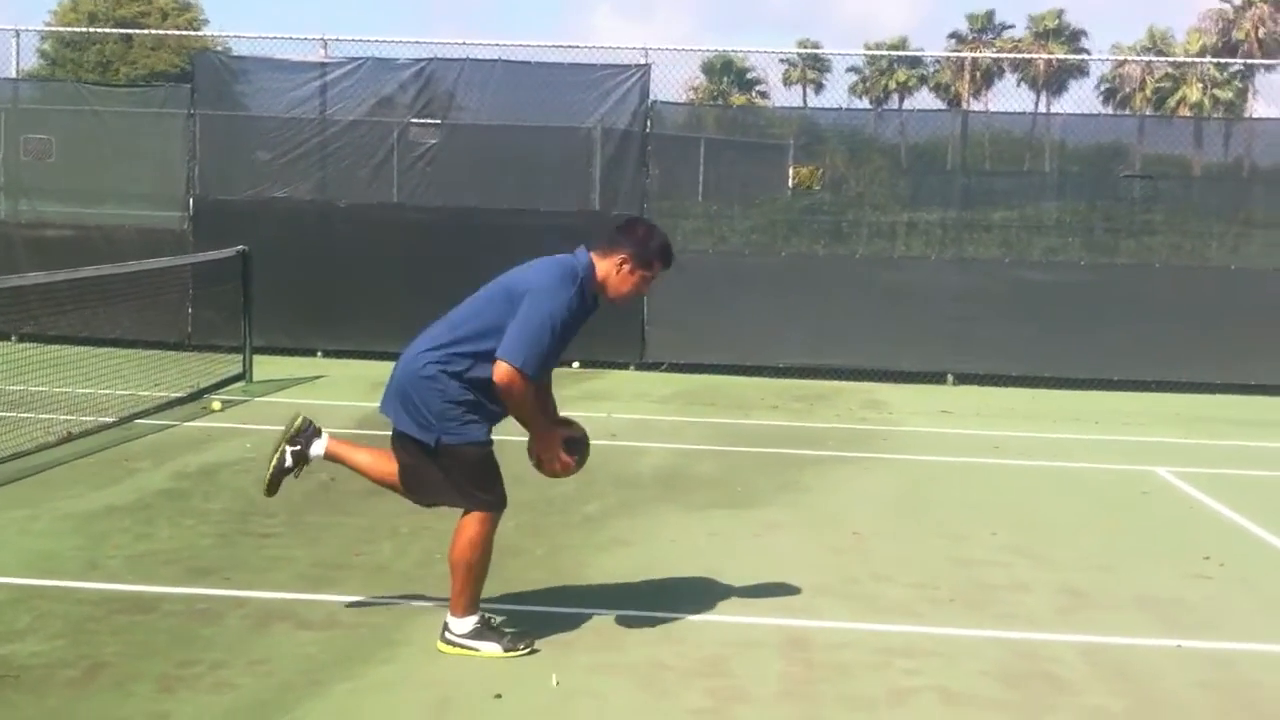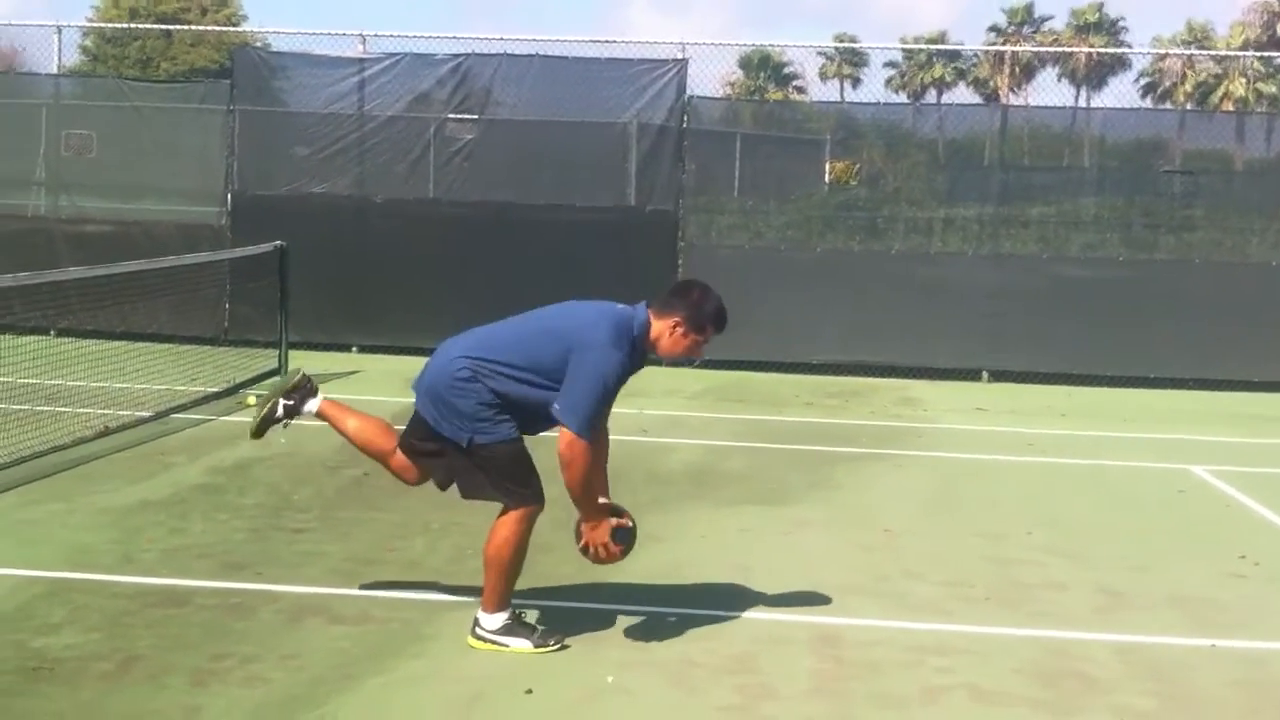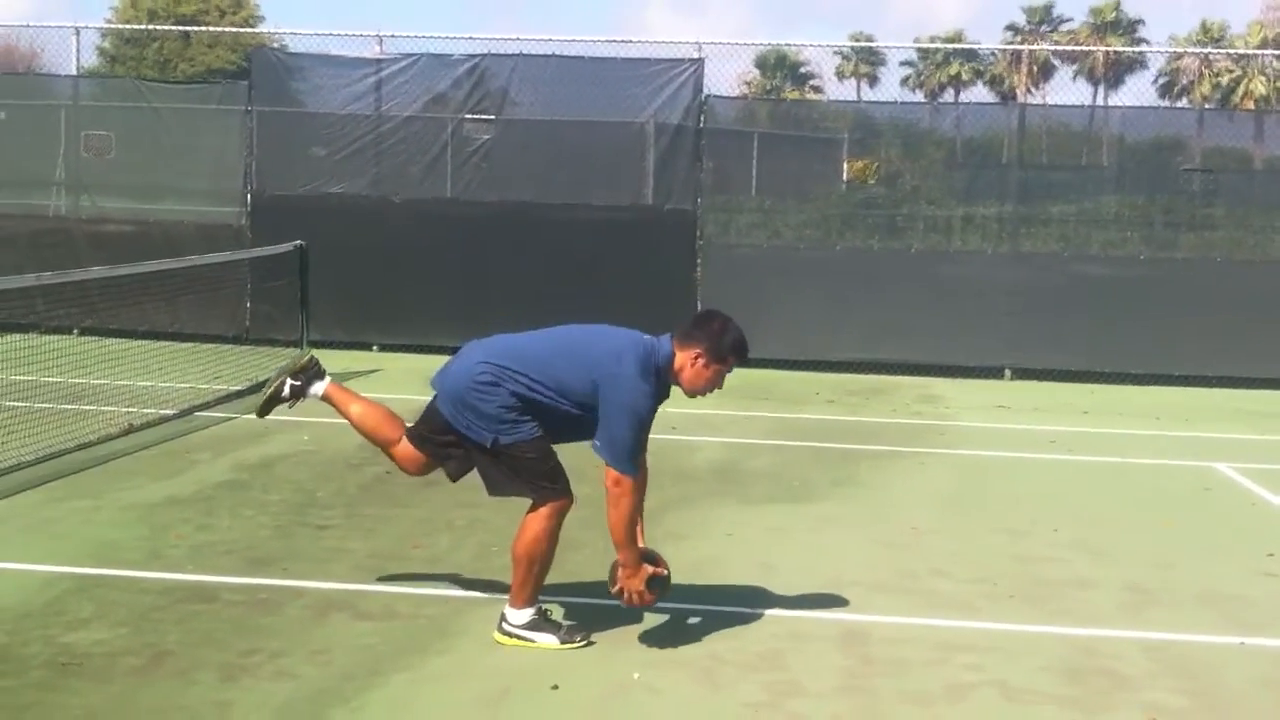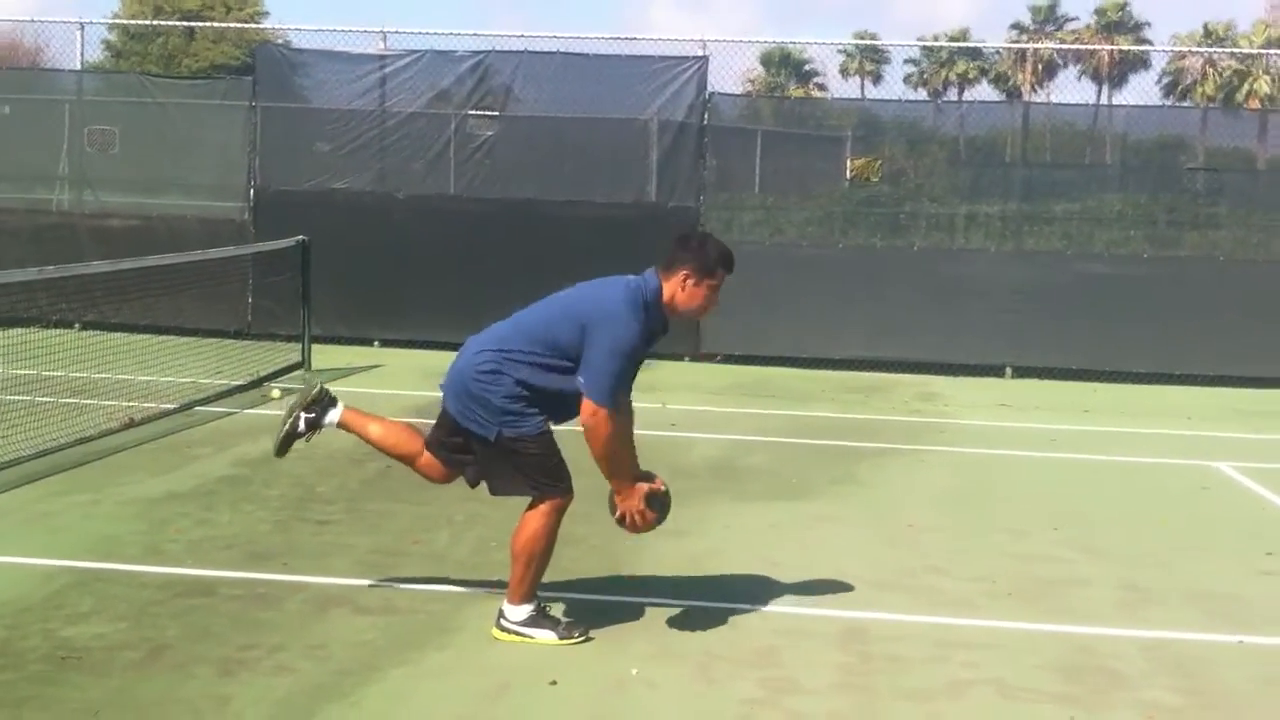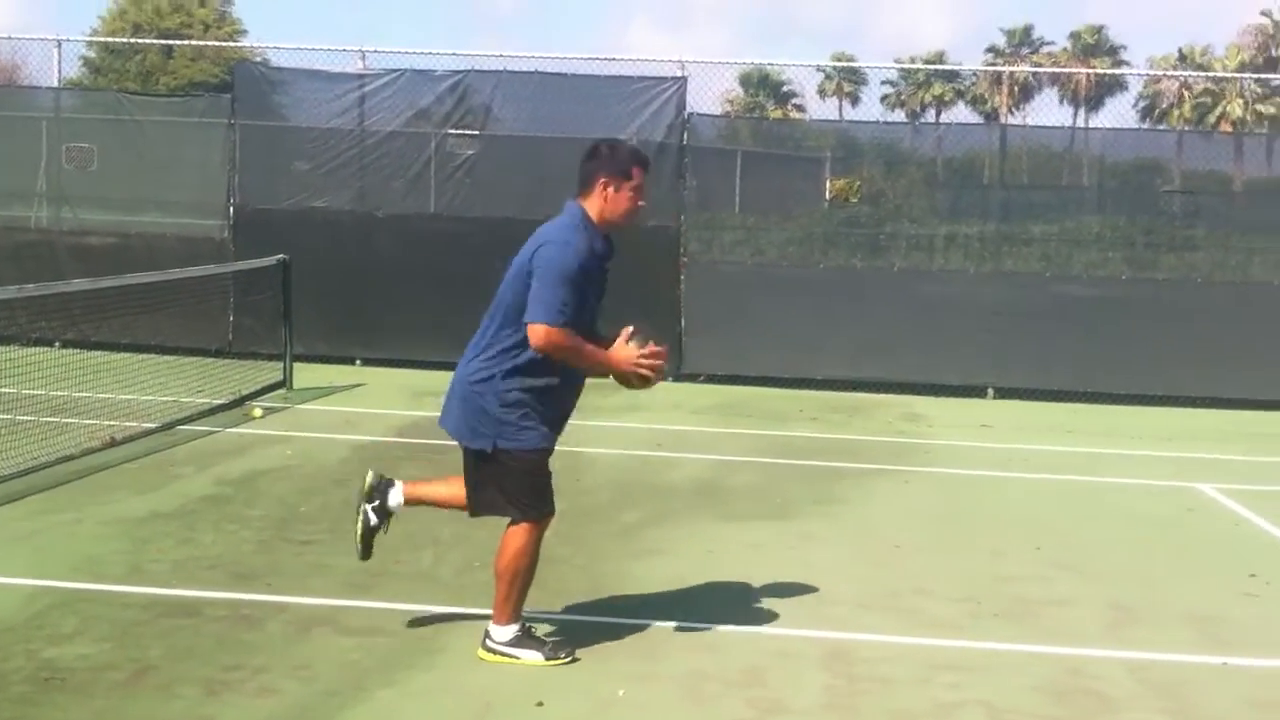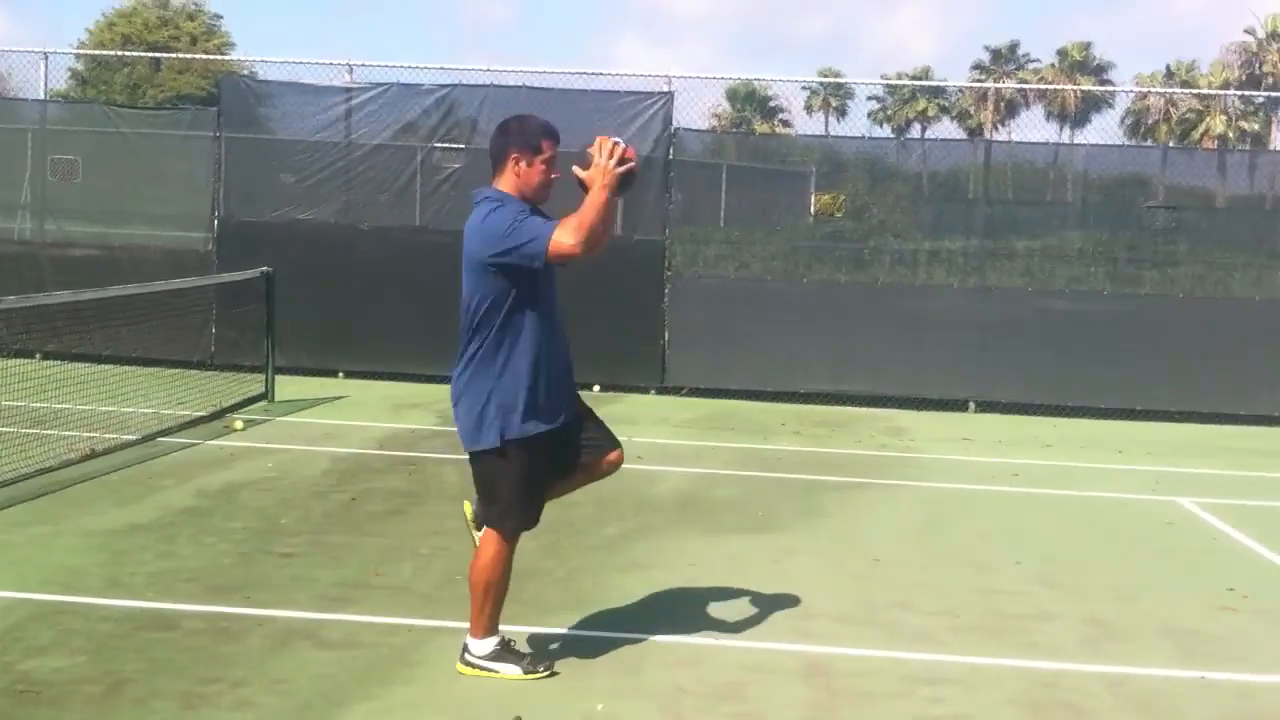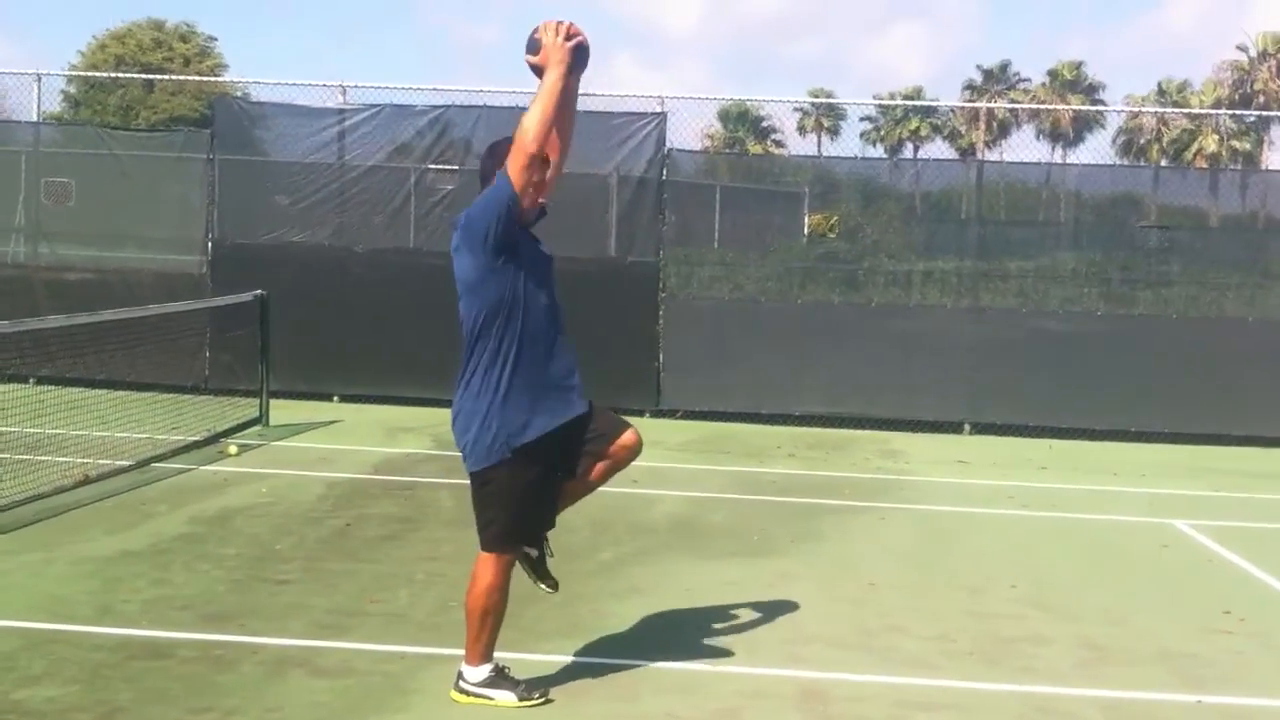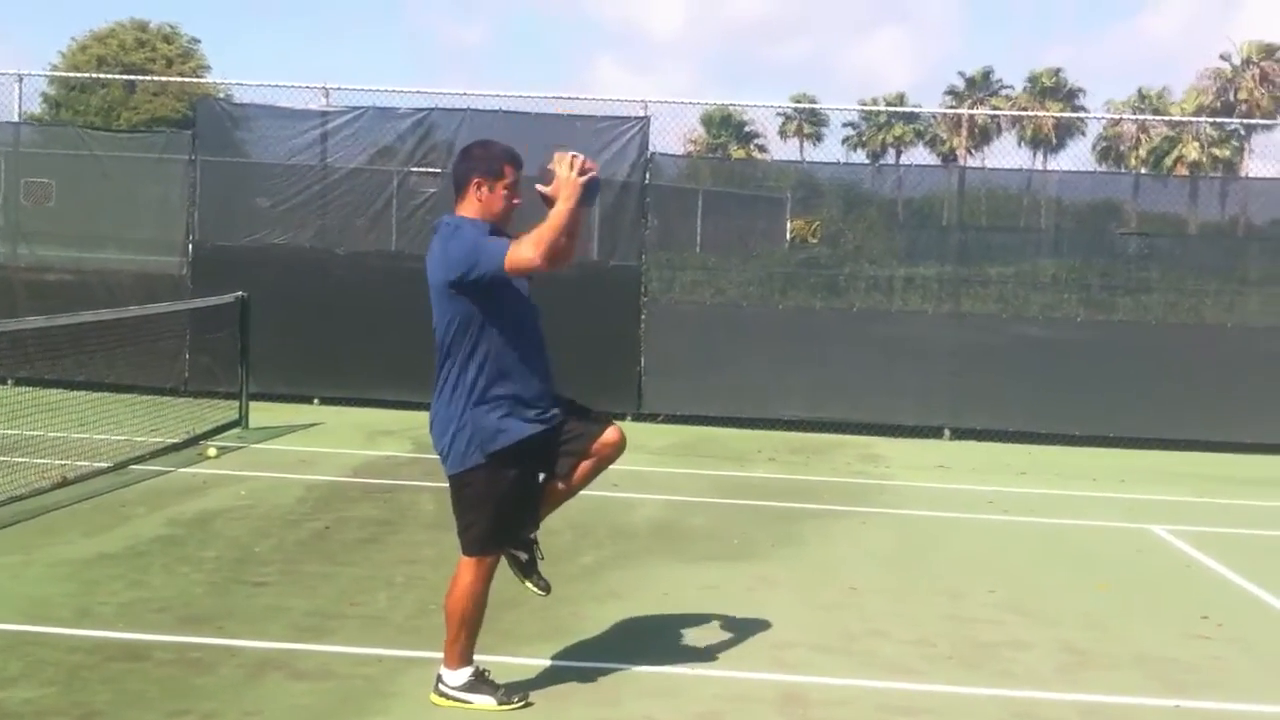
dt=0.4s
person 1, frame 1
left shoulder: (572, 281)
right shoulder: (557, 291)
left elbow: (535, 365)
right elbow: (509, 376)
left wrist: (550, 426)
right wrist: (545, 438)
left hip: (430, 379)
right hip: (438, 387)
left knee: (417, 484)
right knee: (484, 504)
left ankle: (313, 444)
right ankle: (462, 627)
person 1, frame 2
left shoulder: (622, 331)
right shoulder: (607, 350)
left elbow: (594, 428)
right elbow: (572, 446)
left wrist: (602, 499)
right wrist: (593, 520)
left hip: (455, 375)
right hip: (466, 387)
left knee: (407, 466)
right knee: (523, 501)
left ankle: (307, 400)
right ankle: (493, 622)
person 1, frame 3
left shoulder: (646, 359)
right shoulder: (633, 383)
left elbow: (634, 464)
right elbow: (620, 484)
left wrist: (639, 541)
right wrist: (630, 566)
left hip: (473, 376)
right hip: (487, 393)
left knee: (410, 453)
right knee: (552, 499)
left ankle: (315, 384)
right ankle: (520, 618)
person 1, frame 4
left shoulder: (637, 304)
right shoulder: (625, 318)
left elbow: (615, 398)
right elbow: (595, 418)
left wrist: (632, 473)
right wrist: (626, 490)
left hip: (482, 376)
right hip: (494, 387)
left knee: (434, 460)
right knee: (552, 496)
left ankle: (328, 412)
right ankle: (518, 615)
person 1, frame 5
left shoulder: (585, 241)
right shoulder: (568, 244)
left elbow: (567, 324)
right elbow: (541, 335)
left wrist: (614, 351)
right wrist: (612, 363)
left hip: (511, 396)
right hip: (503, 400)
left knee: (498, 495)
right knee: (530, 515)
left ankle: (392, 495)
right ankle: (502, 634)
person 1, frame 6
left shoulder: (518, 214)
right shoulder: (496, 222)
left elbow: (583, 240)
right elbow: (571, 244)
left wrist: (602, 188)
right wrist: (601, 186)
left hip: (542, 393)
right hip: (500, 403)
left knee: (605, 456)
right knee: (505, 528)
left ankle: (488, 510)
right ankle: (481, 648)
person 1, frame 7
left shoulder: (513, 230)
right shoulder: (481, 229)
left elbow: (554, 153)
right elbow: (526, 149)
left wrist: (567, 75)
right wrist: (555, 67)
left hip: (546, 407)
right hip: (502, 420)
left knee: (622, 442)
right knee: (500, 552)
left ankle: (536, 527)
right ankle: (475, 673)
person 1, frame 8
left shoulder: (487, 240)
right shoulder: (458, 243)
left elbow: (553, 254)
right elbow: (531, 257)
left wrist: (563, 203)
right wrist: (567, 197)
left hip: (527, 407)
right hip: (481, 423)
left knee: (606, 439)
right knee: (480, 556)
left ankle: (522, 530)
right ankle: (455, 678)
